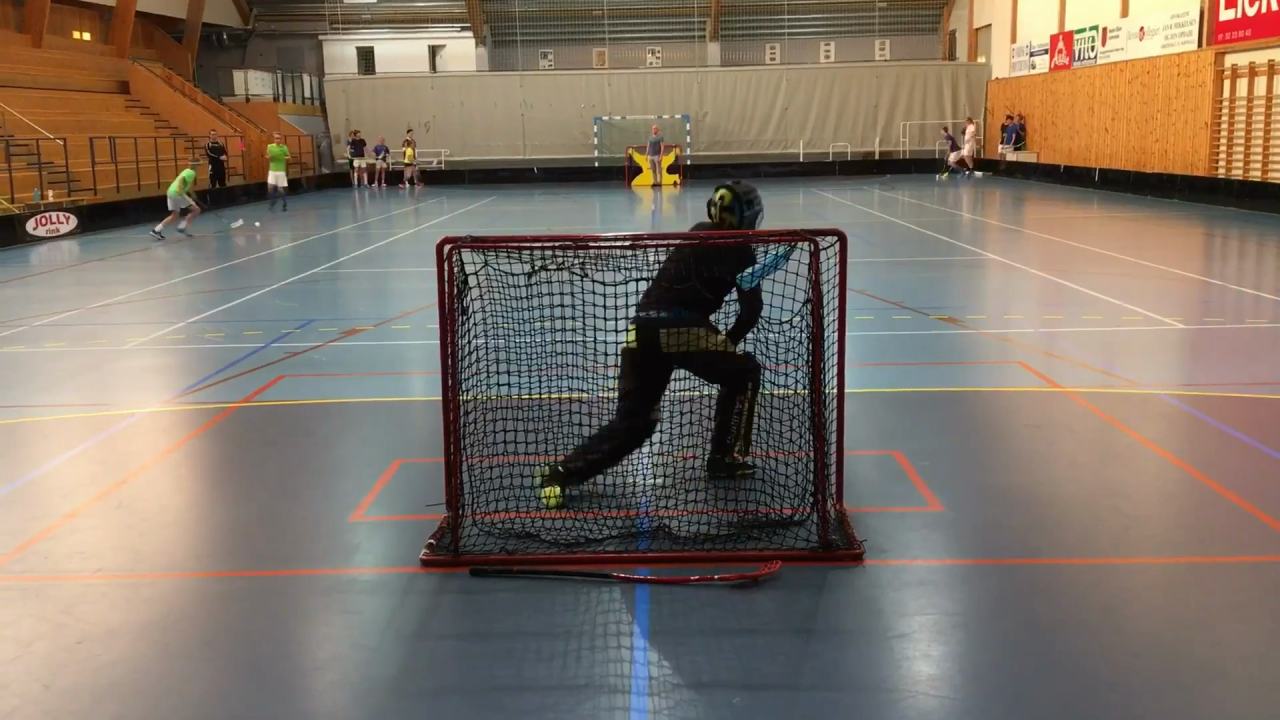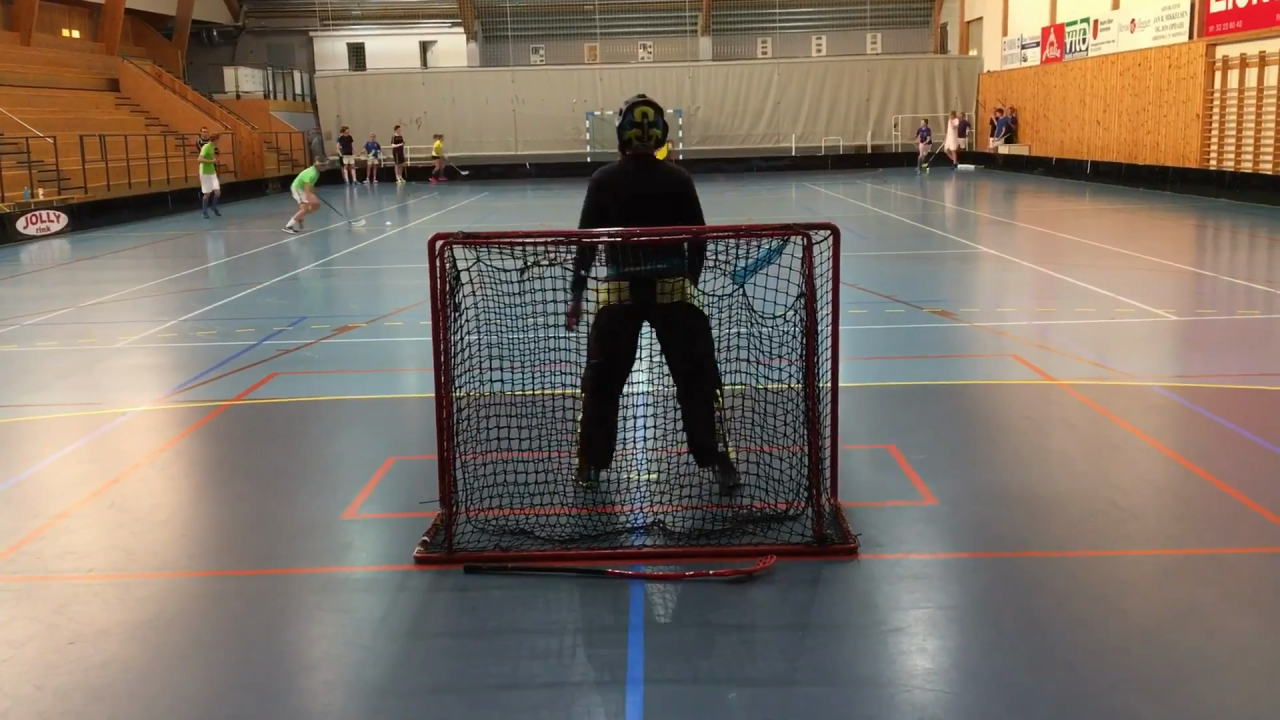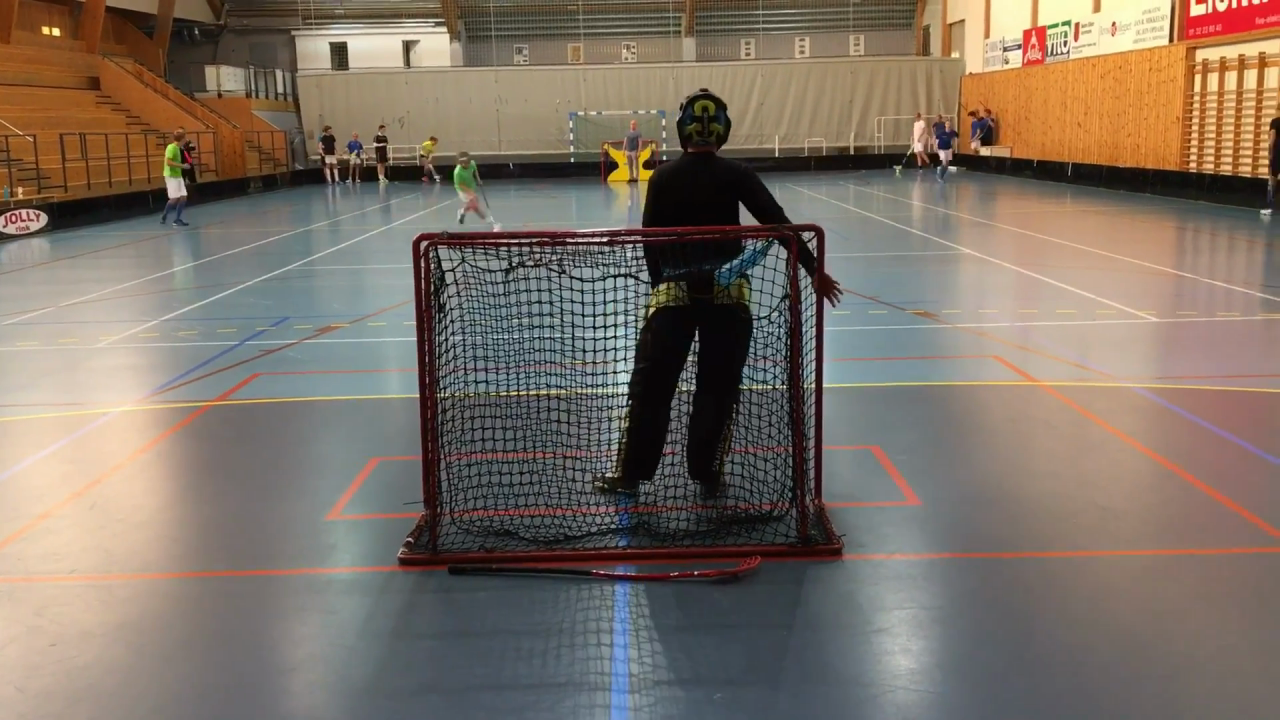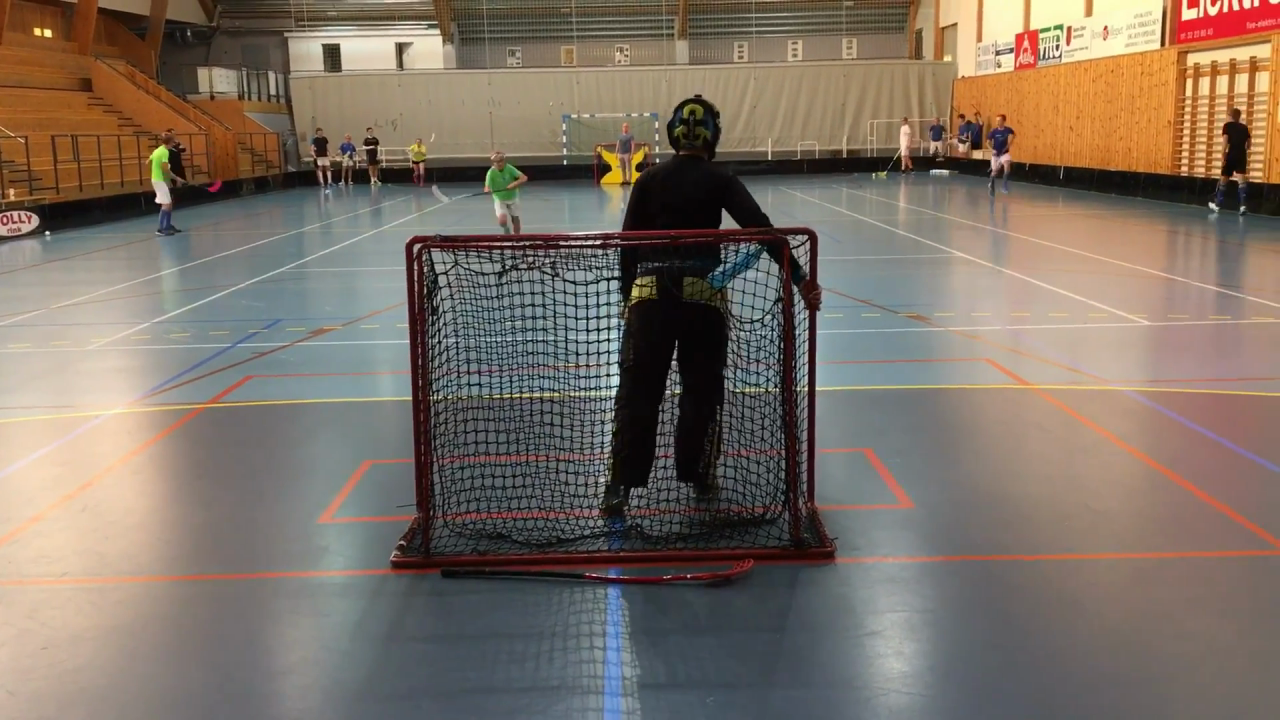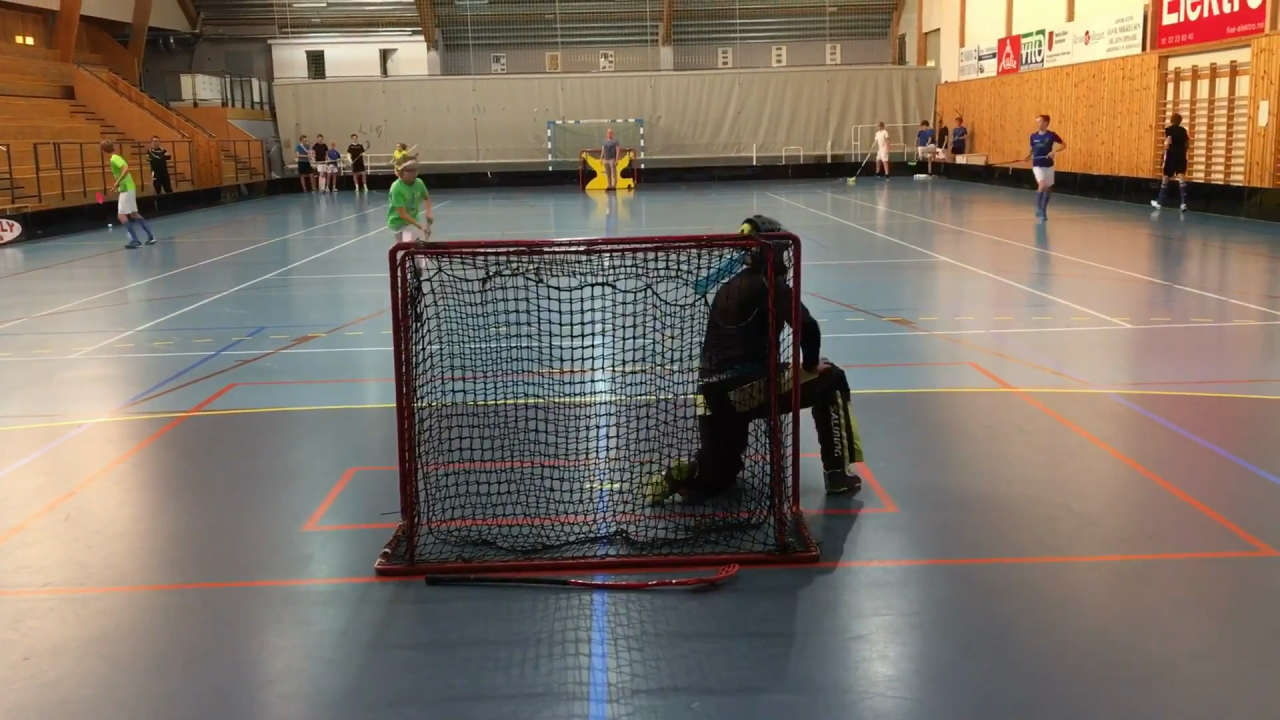
dt=0.5s
person 1, frame 1
left shoulder: (697, 234)
right shoulder: (740, 250)
right elbow: (751, 307)
right wrist: (729, 345)
left hip: (642, 333)
right hip: (684, 331)
left knee: (630, 423)
right knee: (743, 374)
left ankle: (564, 471)
right ankle: (725, 460)
person 1, frame 2
left shoulder: (604, 180)
right shoulder: (679, 179)
left elbow: (586, 240)
right elbow: (698, 241)
left wrist: (576, 298)
right wrist: (687, 284)
left hip: (620, 291)
right hip: (673, 287)
left knee: (601, 383)
right knee: (698, 378)
left ankle: (590, 466)
right ankle: (717, 462)
person 1, frame 3
left shoulder: (664, 177)
right shoulder: (736, 174)
left elbow: (649, 240)
right elbow: (775, 221)
left wrist: (659, 285)
right wrist: (814, 271)
left hip: (674, 291)
right hip: (727, 292)
left knee: (651, 385)
right knee: (718, 387)
left ankle: (631, 473)
right ankle: (706, 473)
person 1, frame 4
left shoulder: (649, 179)
right shoulder: (718, 179)
left elbow: (629, 241)
right elbow: (759, 227)
left wrist: (628, 294)
right wrist: (799, 278)
left hip: (650, 290)
right hip: (702, 290)
left knee: (638, 390)
right knee: (703, 389)
left ankle: (621, 485)
right ankle: (699, 476)
person 1, frame 5
left shoulder: (725, 288)
right shoulder: (767, 283)
right elbow: (807, 327)
right wrist: (810, 364)
left hip: (713, 394)
right hip: (752, 385)
left knee: (716, 472)
right knee: (830, 381)
left ankle: (686, 475)
right ankle: (837, 473)
